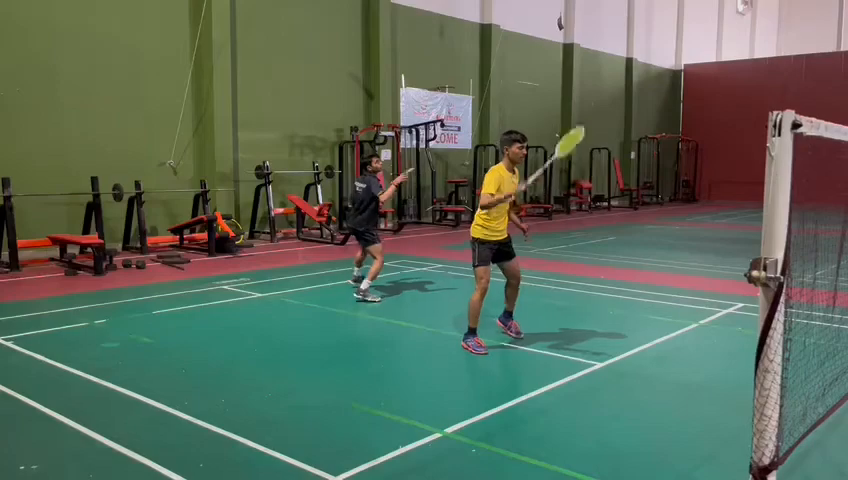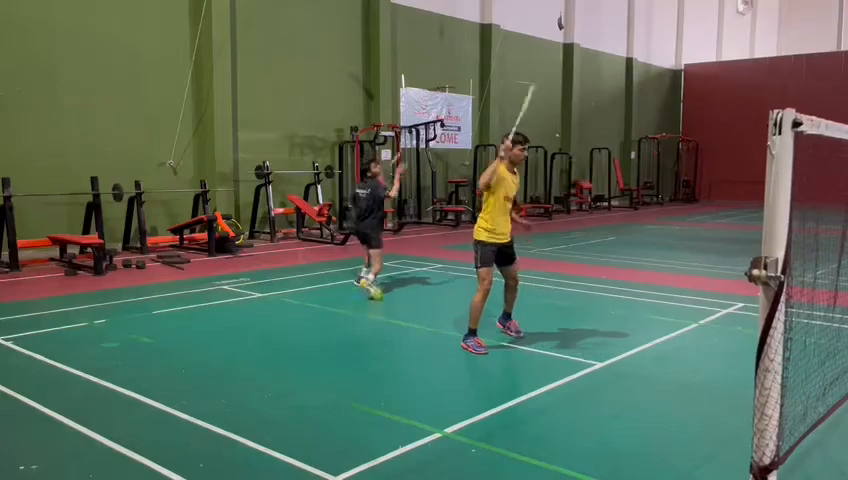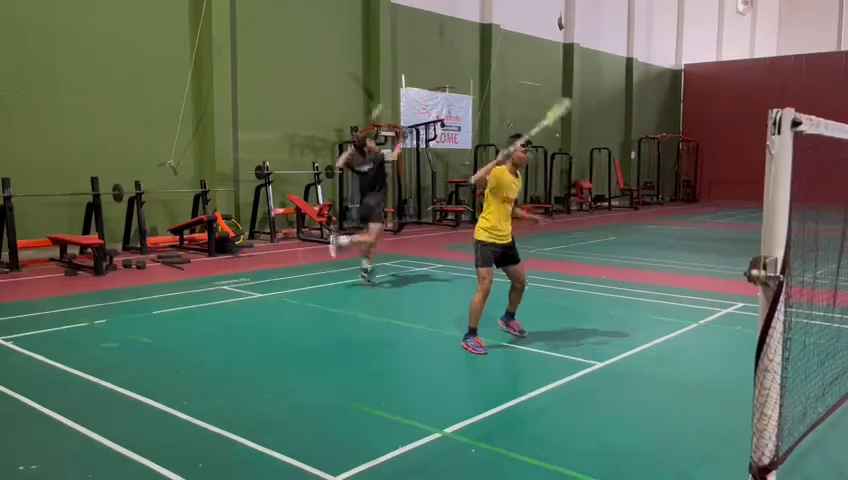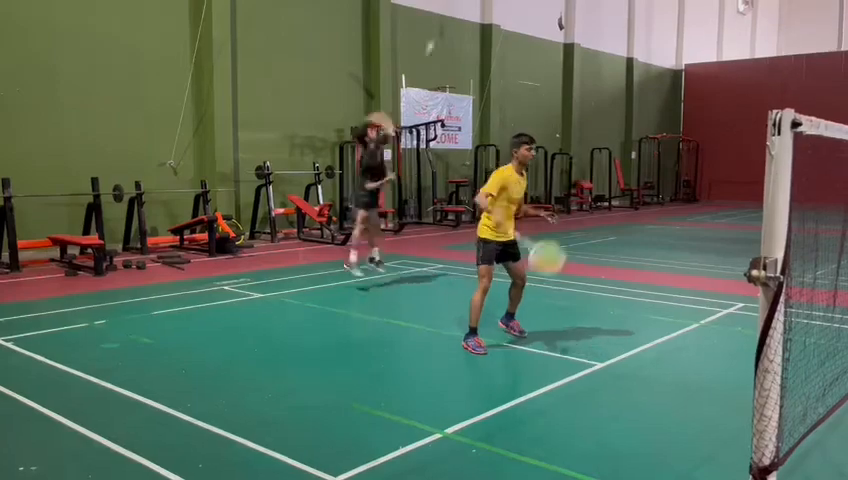
dt=0.2s
person 1, frame 1
left shoulder: (515, 173)
right shoulder: (495, 173)
right elbow: (484, 203)
left wrist: (518, 223)
right wrist: (509, 194)
left hip: (502, 235)
right hip: (483, 236)
left knee: (515, 277)
right knee: (482, 286)
left ankle: (507, 318)
right ankle: (470, 336)
person 1, frame 2
left shoulder: (515, 175)
right shoulder: (498, 171)
right elbow: (482, 185)
left wrist: (519, 220)
right wrist: (499, 158)
left hip: (505, 238)
right hip: (486, 238)
left knee: (513, 281)
right knee: (485, 287)
left ankle: (506, 319)
right ankle: (470, 337)
person 1, frame 3
left shoulder: (518, 178)
right shoulder: (498, 173)
right elbow: (474, 180)
left wrist: (530, 217)
right wrist: (497, 162)
left hip: (506, 239)
right hip: (486, 238)
left knee: (520, 282)
right knee: (485, 287)
left ankle: (508, 318)
right ankle: (470, 336)
person 1, frame 4
left shoulder: (523, 177)
right shoulder: (502, 174)
right elbow: (479, 198)
left wrist: (539, 213)
right wrist: (493, 212)
left hip: (508, 236)
right hip: (489, 236)
left knee: (520, 279)
right knee: (484, 285)
left ankle: (508, 319)
right ankle: (470, 336)
person 2, frame 1
left shoulder: (360, 180)
right shoulder: (372, 181)
right elbow: (383, 199)
right wrist: (395, 183)
left hip: (355, 223)
right hip: (365, 226)
left knee: (364, 249)
right knee: (379, 259)
left ankle: (356, 276)
right ankle: (363, 290)
person 2, frame 2
left shoulder: (360, 187)
right shoulder: (376, 184)
left elbow: (357, 203)
right elbow: (392, 195)
right wrist: (397, 176)
left hip: (360, 228)
right hip: (372, 229)
left knee: (371, 253)
right knee: (377, 265)
left ankle: (363, 277)
right ankle: (368, 280)
person 2, frame 3
left shoulder: (357, 163)
right shoulder: (376, 157)
left elbow: (339, 164)
right elbow: (393, 158)
left wrist: (350, 151)
right wrist: (399, 145)
left hip: (365, 205)
right hip: (375, 205)
left knee: (369, 238)
right knee: (371, 239)
left ankle: (366, 269)
right ankle: (340, 240)
person 2, frame 4
left shoulder: (375, 148)
right shoulder: (369, 158)
left elbow: (388, 135)
right elbow: (368, 186)
right wrist: (384, 181)
left hip: (371, 196)
right hip: (365, 196)
left knee: (374, 228)
right knee: (360, 227)
left ankle: (375, 258)
right ankle: (352, 262)
